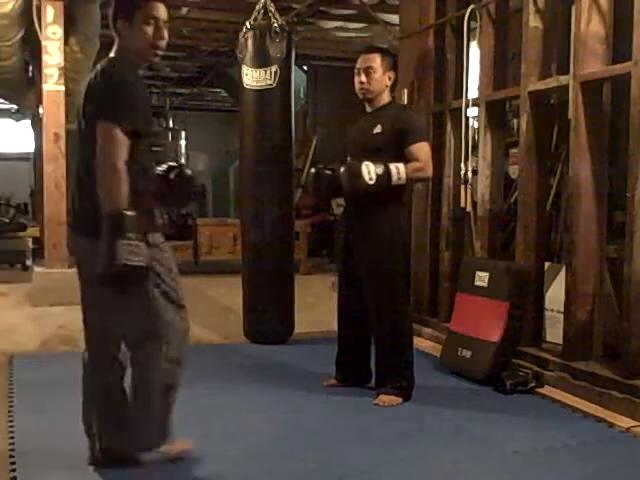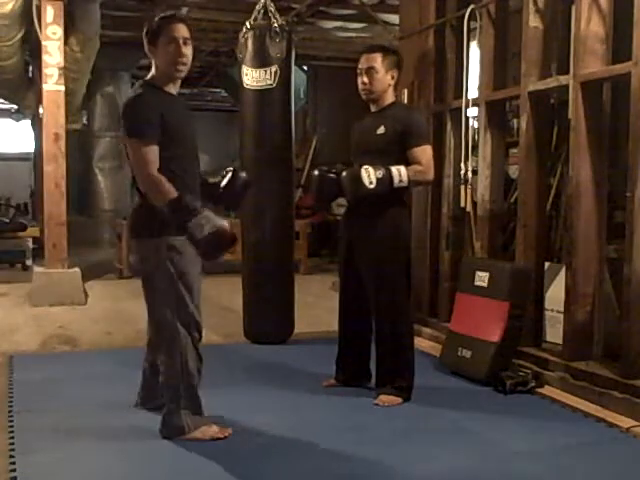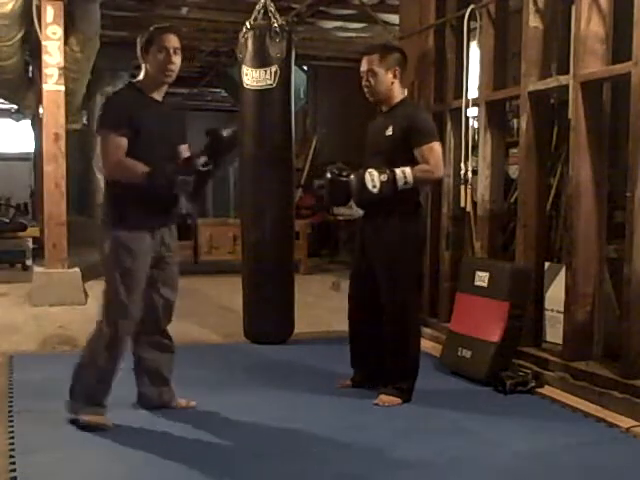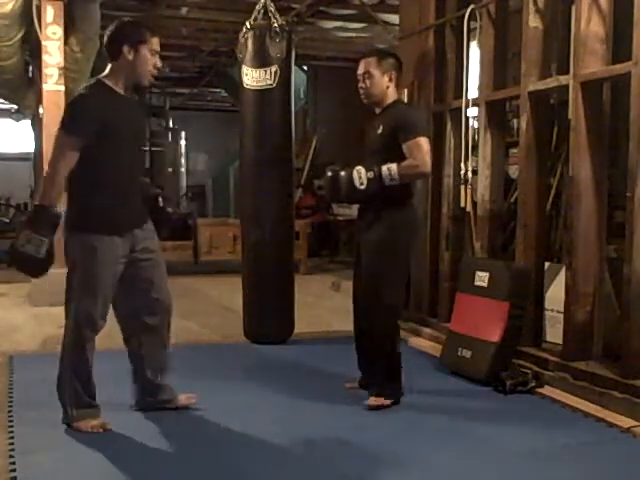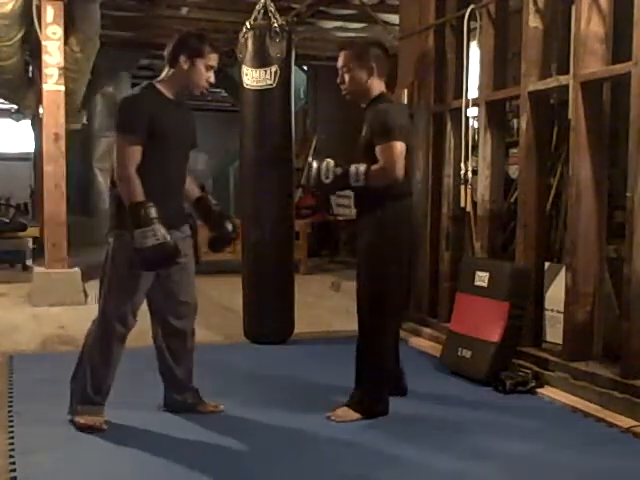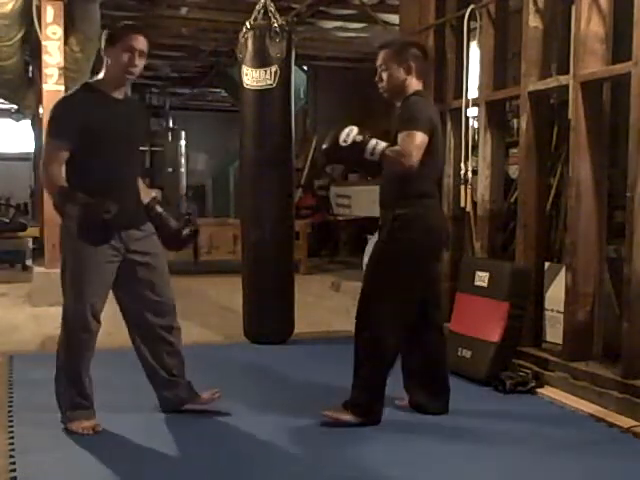
dt=0.7s
person 1, frame 1
left shoulder: (101, 79)
right shoulder: (123, 83)
right elbow: (111, 165)
right wrist: (122, 232)
left hip: (89, 232)
right hip: (116, 233)
left knee: (103, 342)
right knee: (162, 330)
left ankle: (106, 442)
right ankle: (147, 438)
person 1, frame 2
left shoulder: (176, 104)
right shoulder: (143, 104)
right elbow: (148, 176)
right wrist: (193, 215)
left hip: (182, 229)
right hip: (163, 231)
left knee: (169, 319)
right knee: (181, 323)
left ankle: (155, 393)
right ankle: (184, 418)
person 1, frame 3
left shoulder: (173, 115)
right shoulder: (121, 103)
left elbow: (181, 167)
right elbow: (112, 164)
left wrist: (200, 165)
right wrist: (160, 176)
left hip: (163, 224)
right hip: (128, 225)
left knee: (159, 312)
right knee: (121, 315)
left ankle: (156, 390)
right ankle: (86, 400)
person 1, frame 4
left shoulder: (133, 105)
right shoulder: (89, 102)
right elbow: (59, 169)
left wrist: (150, 197)
right wrist: (43, 222)
left hip: (138, 227)
right hip: (96, 233)
left knee: (155, 308)
right knee: (86, 321)
left ankle: (154, 391)
right ankle: (80, 407)
person 1, frame 5
left shoulder: (184, 112)
right shoulder: (139, 104)
right elbow: (126, 171)
left wrist: (207, 208)
right wrist: (146, 222)
left hip: (175, 228)
right hip: (137, 230)
left knee: (180, 314)
right knee: (116, 317)
left ankle: (182, 395)
right ankle: (86, 403)
person 1, frame 6
left shoulder: (136, 112)
right shoulder: (75, 105)
right elbow: (51, 169)
left wrist: (158, 214)
right wrist: (74, 203)
left hip: (137, 230)
right hip: (91, 232)
left knee: (159, 312)
right knee: (81, 321)
left ankle: (176, 391)
right ankle: (76, 408)
person 2, frame 1
left shoulder: (403, 119)
right shoulder: (357, 126)
left elbow: (424, 168)
left wrist: (382, 173)
right wrist: (335, 181)
left hip: (387, 221)
right hip: (354, 219)
left knee: (389, 303)
right knee: (351, 300)
left ankle: (396, 382)
right ankle: (351, 371)
person 2, frame 2
left shoulder: (407, 119)
right shoulder: (361, 125)
left elbow: (425, 171)
left wrist: (384, 175)
right wrist: (339, 181)
left hip: (388, 222)
right hip: (356, 219)
left knee: (390, 304)
right knee: (352, 301)
left ankle: (397, 383)
right ankle: (351, 371)
person 2, frame 3
left shoulder: (414, 117)
right shoulder: (376, 122)
left elbow: (434, 170)
left wrist: (388, 179)
right wrist: (353, 183)
left hip: (401, 223)
right hip: (373, 222)
left knee: (400, 305)
right knee: (361, 300)
left ankle: (399, 384)
right ankle: (367, 372)
person 2, frame 4
left shoulder: (406, 116)
right shoulder: (376, 122)
left elbow: (422, 165)
left wrist: (375, 176)
right wrist: (351, 182)
left hip: (393, 220)
right hip: (370, 218)
left knee: (381, 302)
right knee: (364, 300)
left ankle: (388, 386)
right ankle: (373, 376)
person 2, frame 5
left shoulder: (386, 113)
right shoulder: (375, 112)
left elbow: (392, 170)
left wrist: (343, 175)
right wrist: (337, 175)
left hip: (387, 221)
right hip: (377, 219)
left knee: (378, 310)
right knee: (377, 307)
left ankle: (368, 399)
right ankle: (388, 379)
person 2, frame 6
left shoulder: (414, 107)
right shoulder: (419, 108)
left elbow: (407, 158)
left wrist: (362, 145)
right wrist: (363, 149)
left hip: (410, 221)
right hip: (423, 219)
left knee: (379, 311)
right knee: (422, 312)
left ankle: (364, 404)
right ankle: (430, 395)
